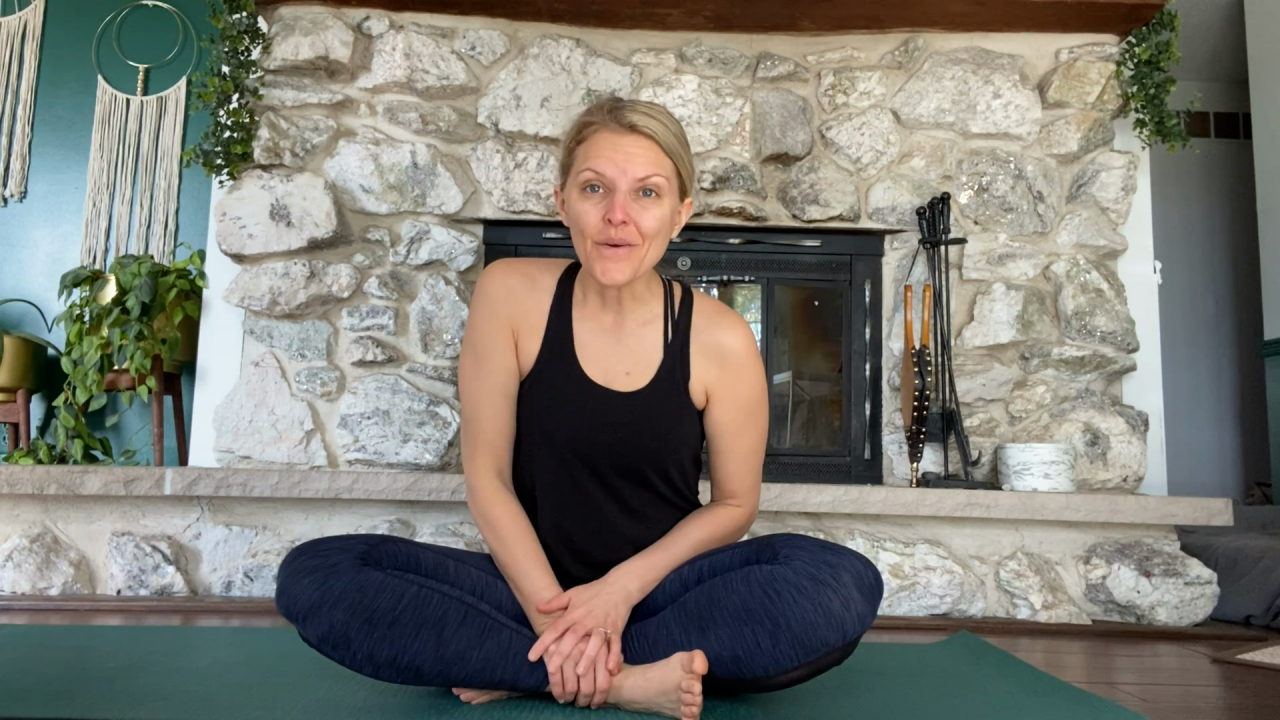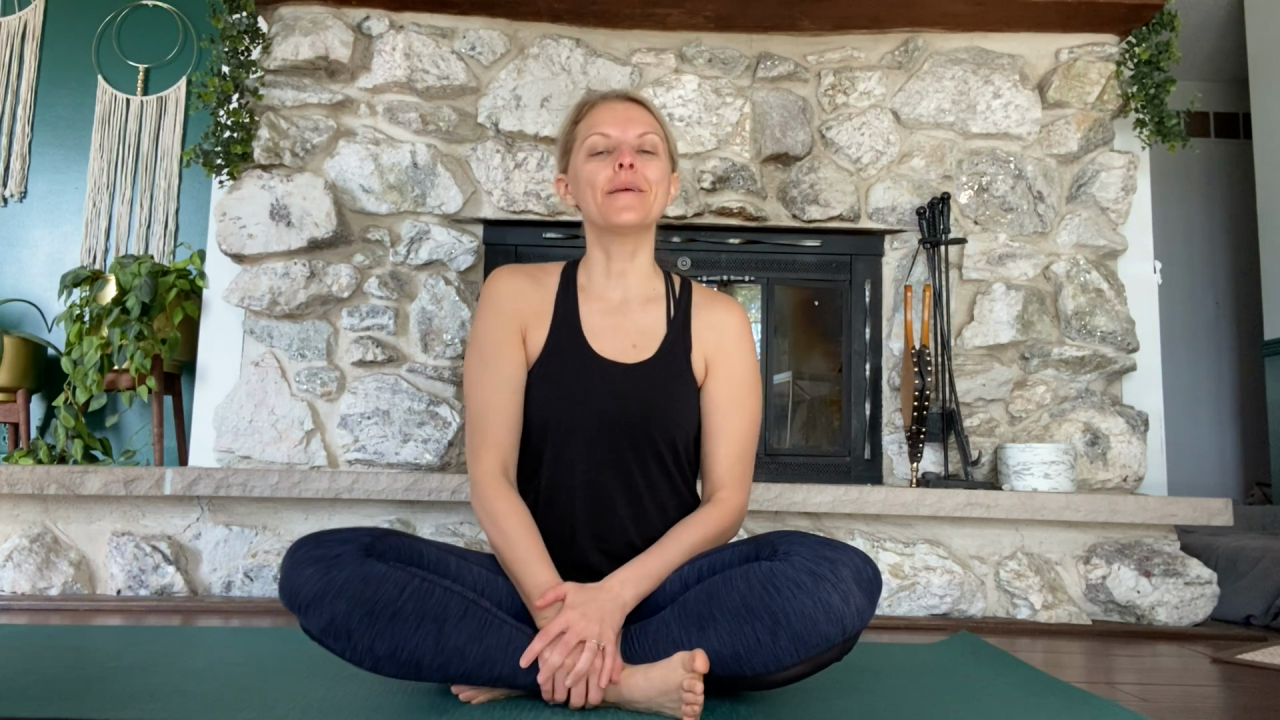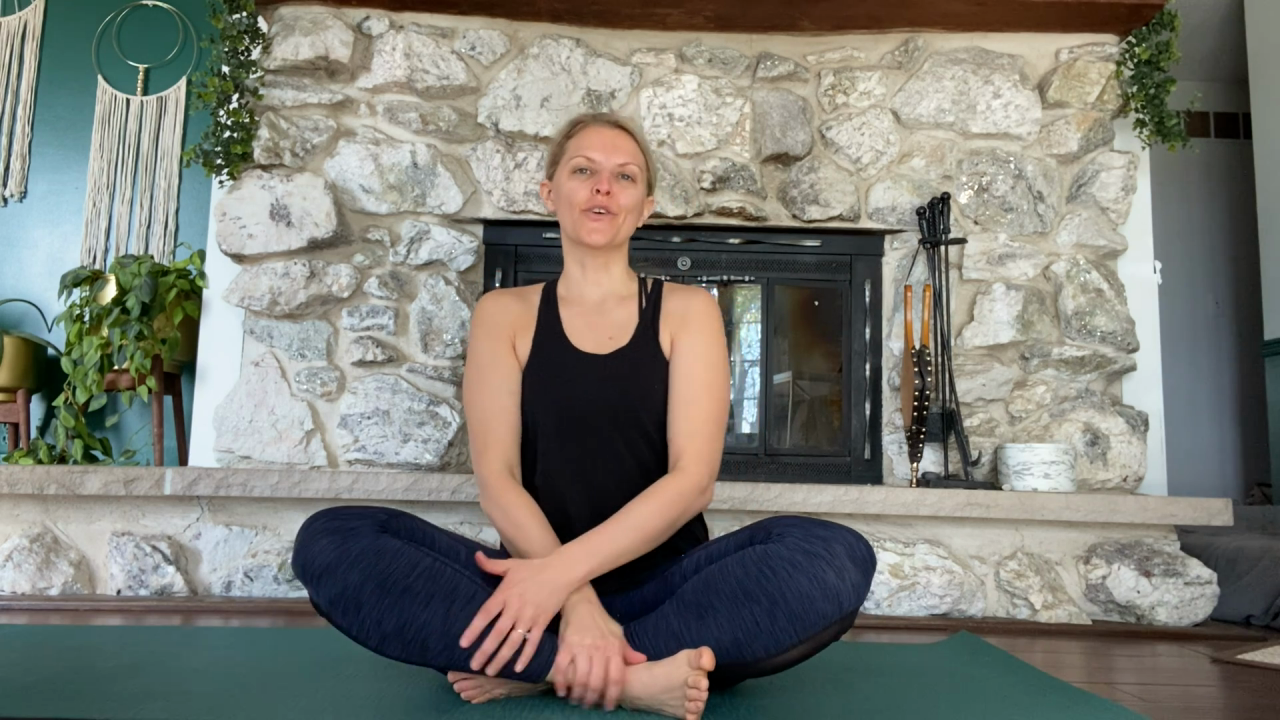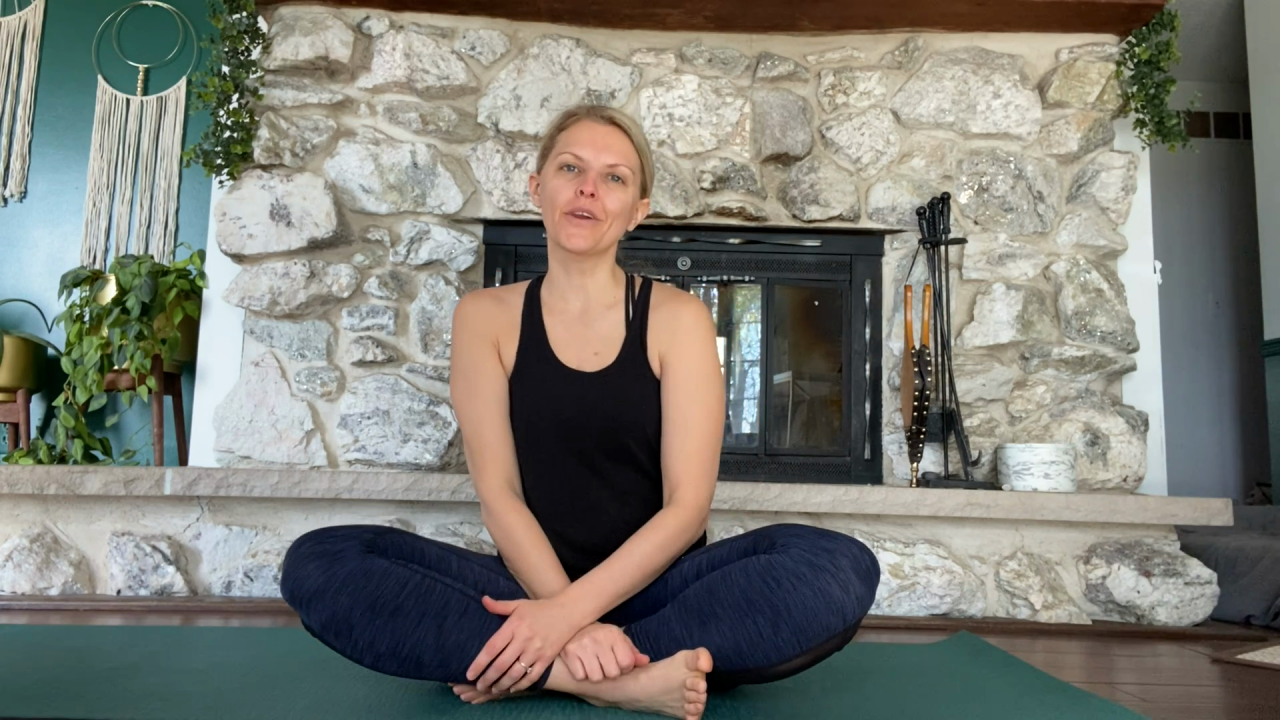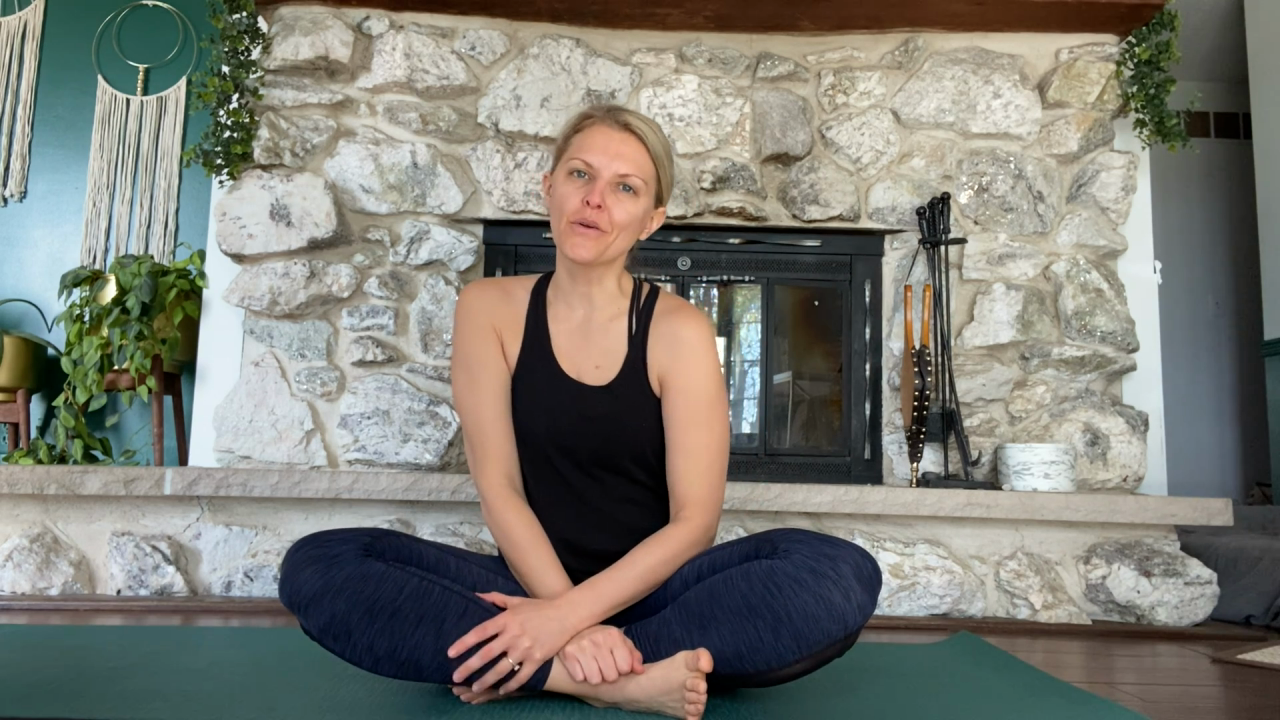
dt=0.5s
person 1, frame 1
left shoulder: (719, 340)
right shoulder: (510, 294)
left elbow: (734, 504)
right elbow: (487, 478)
left wrist: (624, 586)
right wrist: (552, 616)
left hip: (663, 594)
right hip: (536, 590)
left knee: (845, 587)
right knee: (312, 577)
left ankle: (524, 670)
person 1, frame 2
left shoulder: (716, 319)
right shoulder: (517, 294)
left elbow: (725, 500)
right elbow: (490, 477)
left wrist: (619, 595)
right wrist: (555, 609)
left hip: (666, 593)
right hip: (539, 589)
left knee: (844, 581)
right knee: (316, 569)
left ankle: (528, 667)
person 1, frame 3
left shoulder: (688, 310)
right shoulder: (504, 313)
left elbow: (693, 479)
right elbow: (496, 479)
left wrist: (561, 569)
right wrist: (575, 601)
left hip: (668, 590)
right hip: (544, 585)
left knee: (836, 560)
right knee: (330, 540)
left ankle: (541, 668)
person 1, frame 4
left shoulder: (676, 317)
right shoulder: (486, 315)
left elbow: (688, 505)
right elbow: (497, 493)
left wrist: (569, 612)
right wrist: (567, 618)
left hip: (660, 591)
right hip: (535, 589)
left knee: (840, 570)
right knee: (318, 563)
person 1, frame 5
left shoulder: (678, 331)
right shoulder: (489, 308)
left elbow: (695, 523)
right elbow: (498, 490)
left wrist: (569, 615)
right wrist: (565, 616)
left hip: (656, 593)
right hip: (536, 588)
left knee: (842, 577)
right knee: (315, 566)
